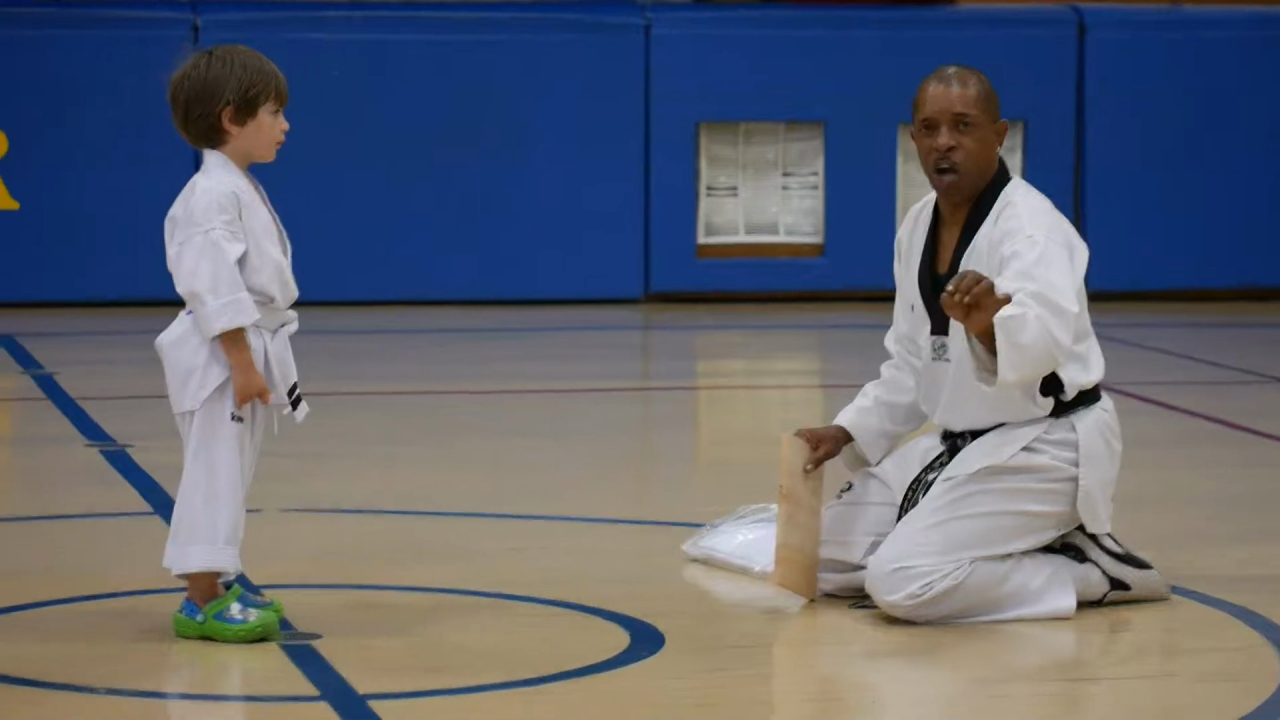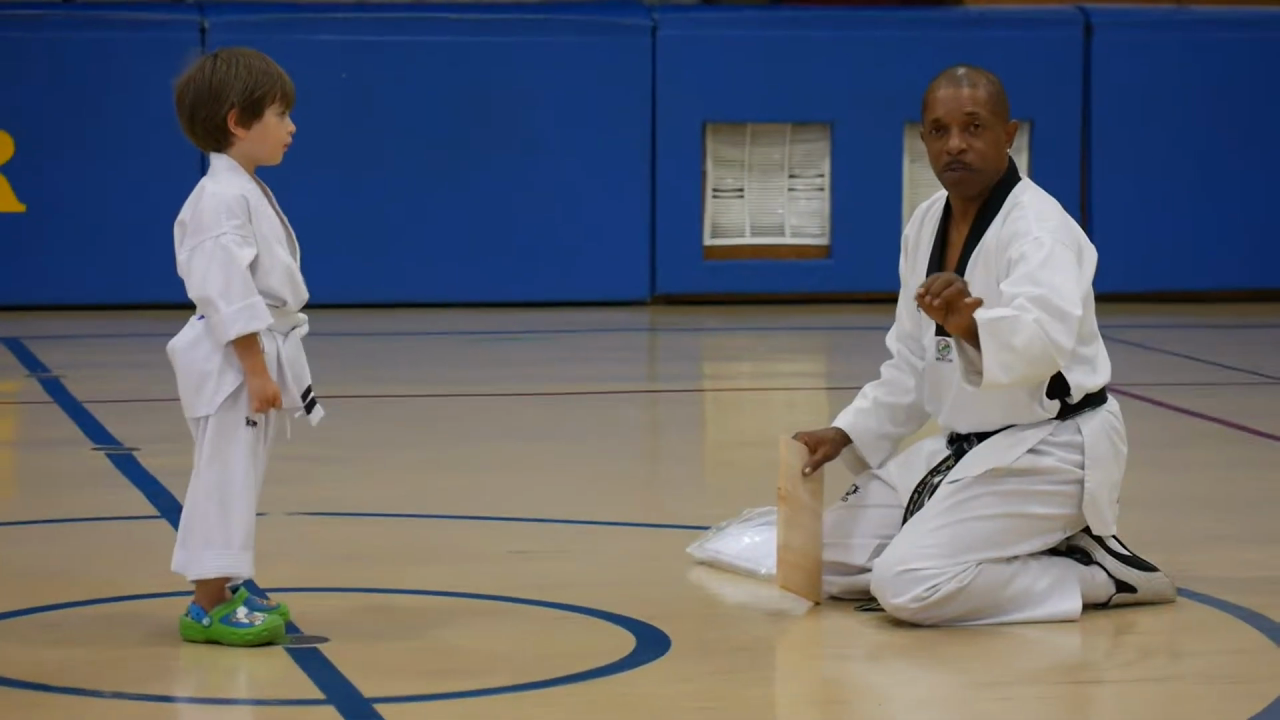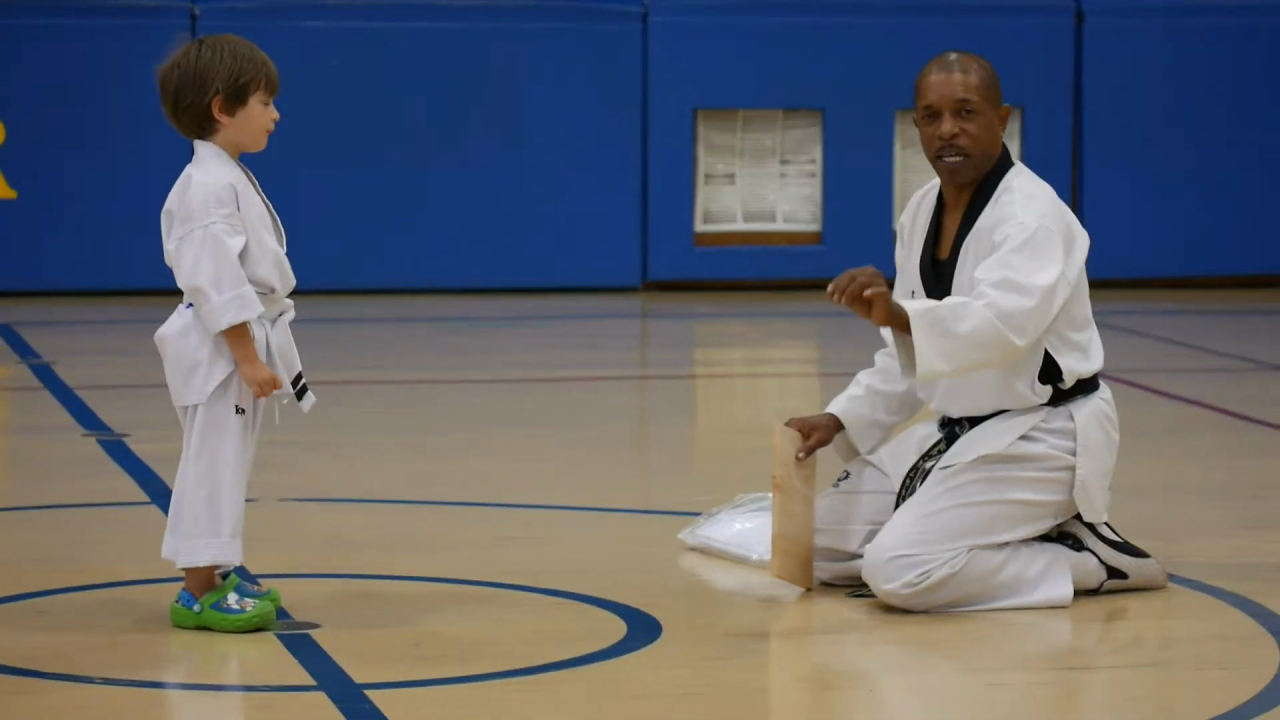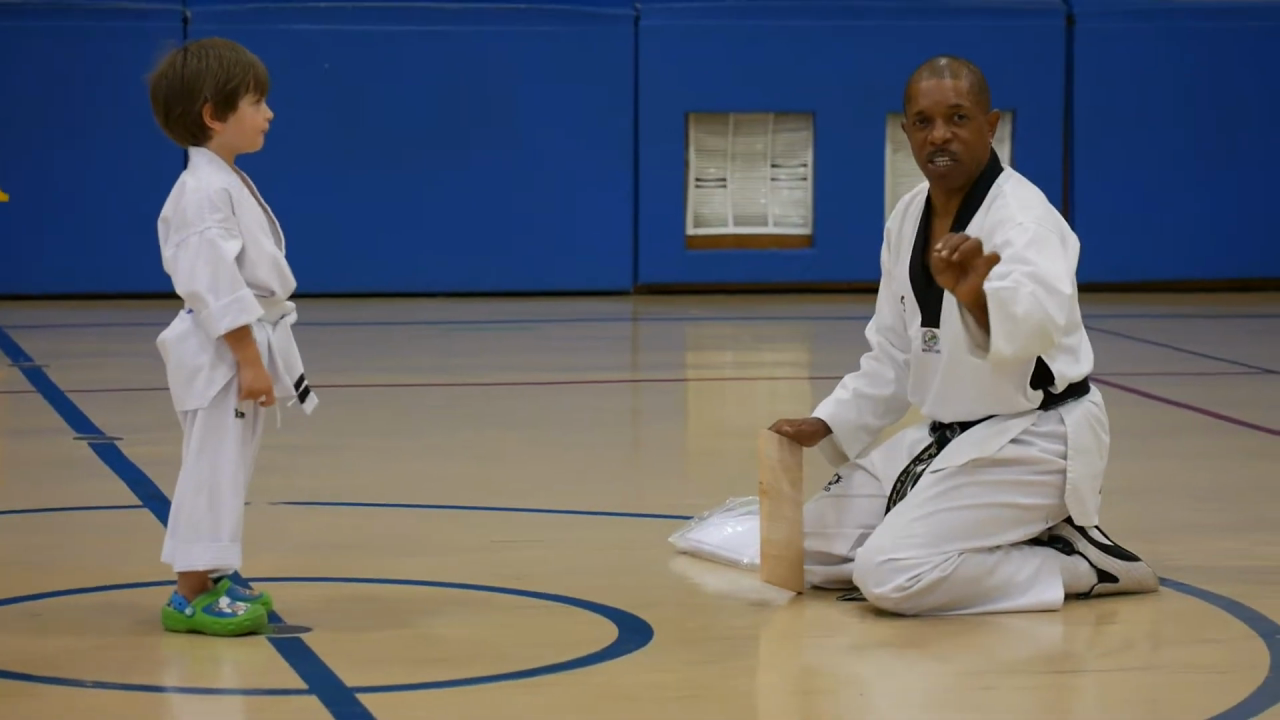
dt=0.7s
person 1, frame 1
left shoulder: (240, 189)
right shoulder: (213, 194)
right elbow: (214, 289)
right wrist: (242, 364)
left hip: (246, 354)
right hip: (221, 357)
left knee: (231, 471)
right knee: (214, 472)
left ankle: (220, 583)
right ankle: (202, 601)
person 1, frame 2
left shoulder: (247, 192)
right shoulder: (222, 197)
right elbow: (226, 294)
right wrist: (257, 370)
left hip: (256, 359)
right hip: (232, 361)
left knee: (239, 476)
right knee: (225, 476)
left ankle: (226, 587)
right ankle: (208, 605)
person 1, frame 3
left shoulder: (230, 178)
right shoulder: (209, 185)
right elbow: (216, 282)
right wrist: (248, 358)
left hip: (242, 348)
right hip: (221, 349)
left knee: (227, 464)
right knee: (212, 465)
left ankle: (218, 575)
right ankle: (198, 593)
person 1, frame 4
left shoulder: (229, 183)
right shoulder: (204, 191)
right elbow: (216, 289)
right wrist: (249, 361)
left hip: (245, 349)
right hip: (222, 352)
left knee: (229, 468)
right knee: (212, 469)
left ankle: (213, 578)
right ankle: (191, 595)
person 2, frame 1
left shoulder: (1029, 225)
right shoulder: (919, 224)
left elbow: (1043, 337)
right elbow: (908, 363)
left wrist: (989, 322)
right wrist: (848, 431)
left hip: (1039, 446)
right hip: (957, 442)
left knee: (899, 584)
right knee: (830, 560)
left ankle: (1085, 569)
right ankle: (1015, 543)
person 2, frame 2
left shoulder: (1040, 228)
right shoulder: (926, 223)
left elbow: (1041, 339)
right elbow: (911, 363)
left wrist: (971, 324)
right wrist: (847, 433)
left hip: (1049, 449)
right hip: (963, 445)
left knee: (906, 586)
right knee: (832, 559)
left ankle: (1095, 572)
right ankle: (1043, 552)
person 2, frame 3
left shoulder: (1031, 213)
right shoulder: (925, 209)
left elbow: (1000, 324)
right elbow: (906, 347)
left wrist: (897, 314)
right wrist: (840, 419)
left hip: (1039, 437)
right hip: (958, 431)
left knee: (898, 573)
right knee: (829, 545)
left ankle: (1088, 559)
right ankle: (1025, 534)
person 2, frame 4
left shoulder: (1022, 217)
right shoulder: (908, 216)
left elbow: (1037, 320)
right elbow: (894, 353)
left wrist: (975, 297)
right wrist: (826, 424)
left hip: (1032, 439)
right hip: (946, 434)
left knee: (889, 577)
right knee: (815, 551)
left ankle: (1078, 563)
right ankle: (1021, 544)
